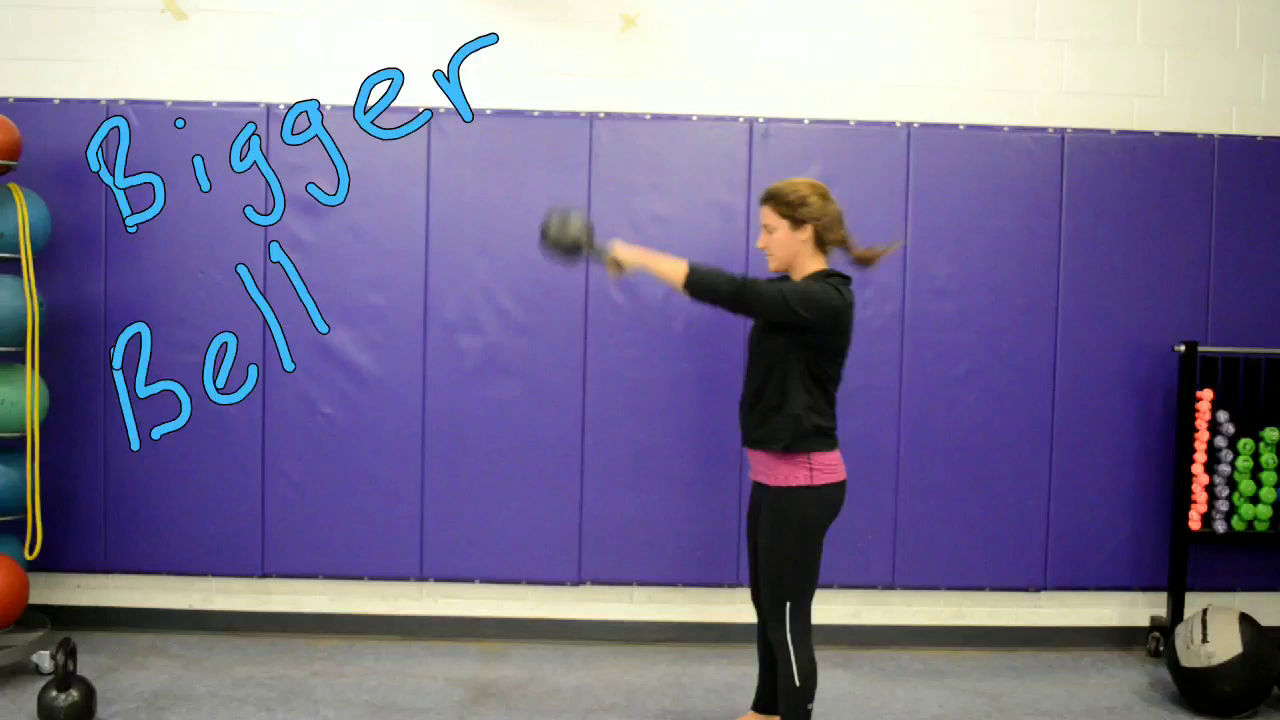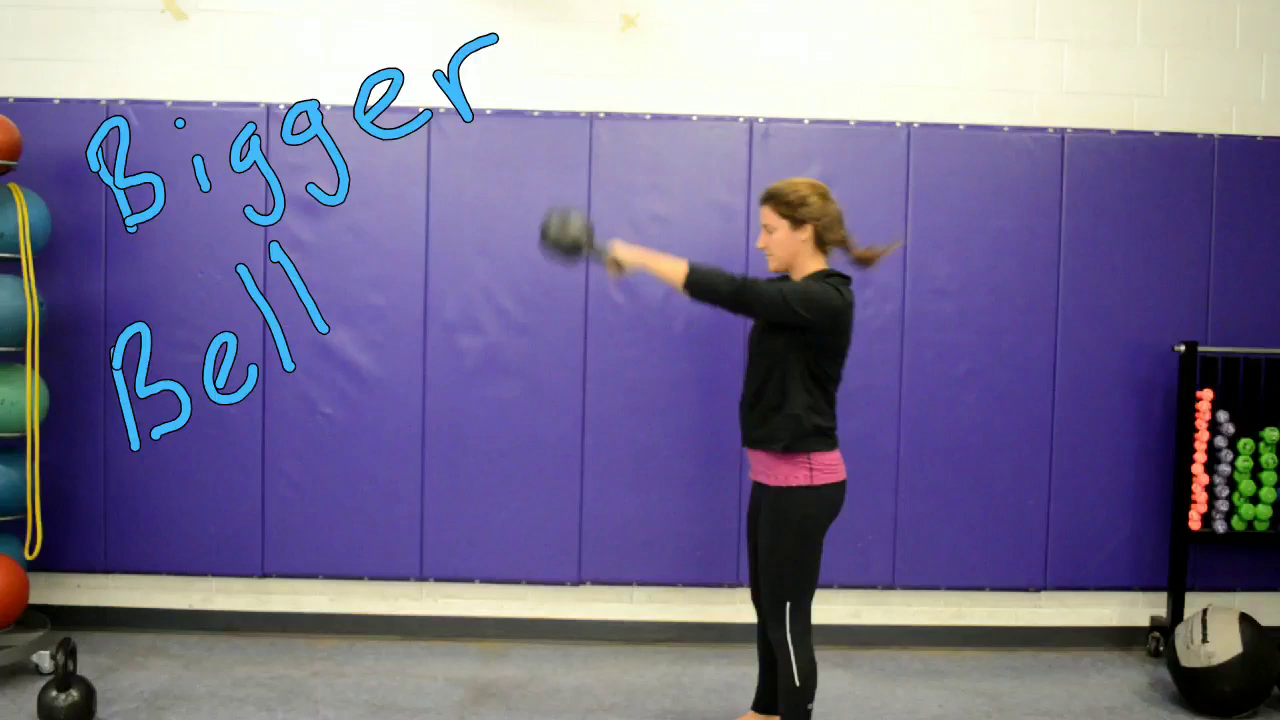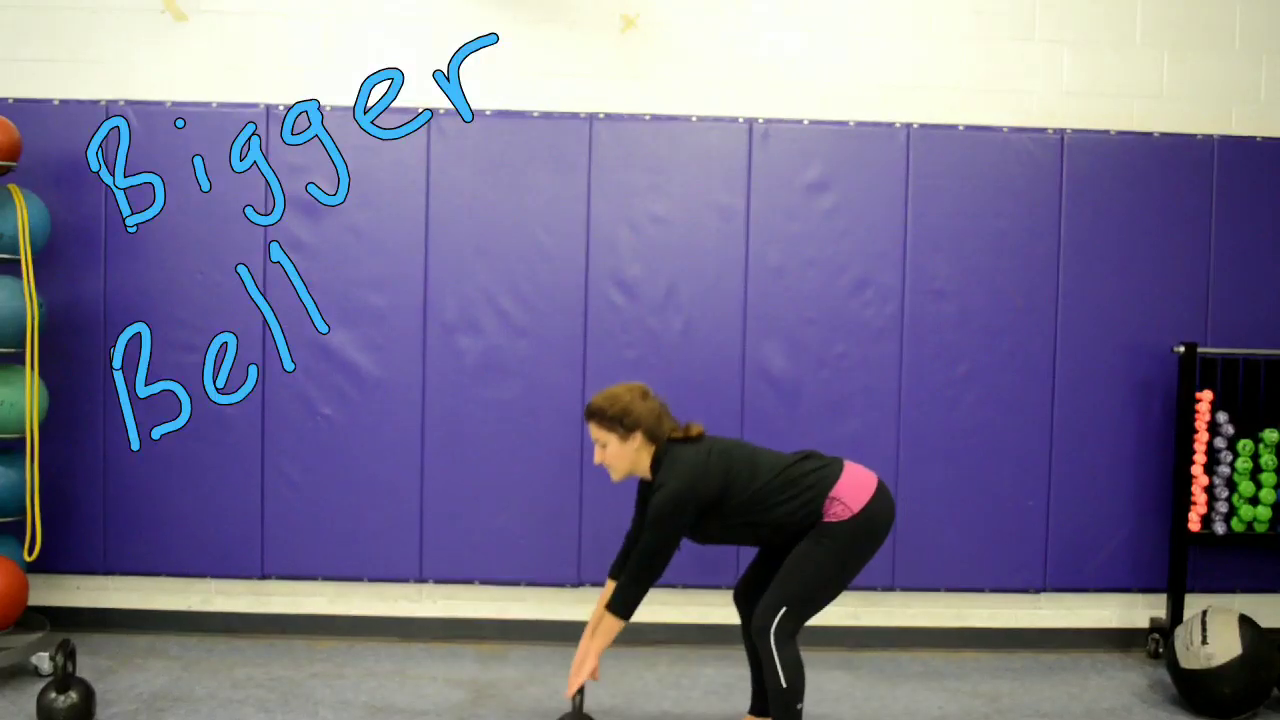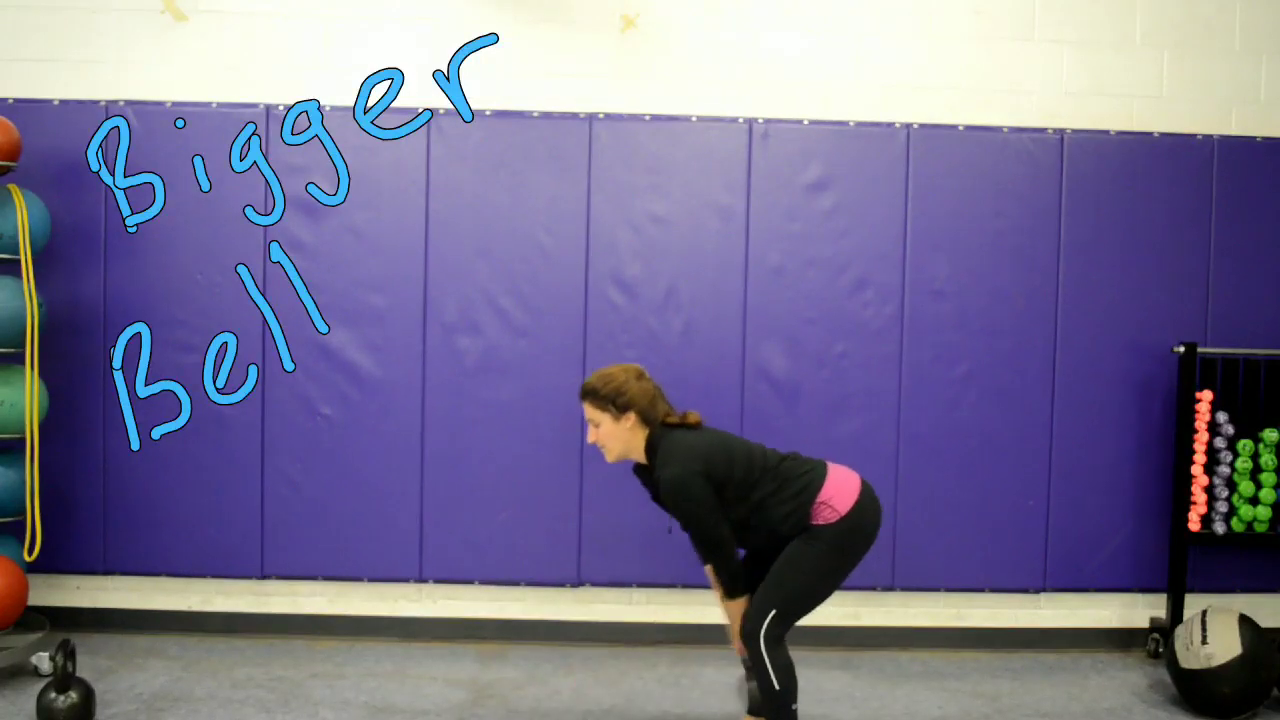
dt=1s
person 1, frame 1
left shoulder: (825, 300)
right shoulder: (788, 292)
left elbow: (732, 293)
right elbow: (737, 292)
left wrist: (641, 256)
right wrist: (642, 261)
left hip: (803, 481)
right hip: (775, 475)
left knee: (787, 618)
right knee: (767, 604)
person 1, frame 2
left shoulder: (826, 300)
right shoulder: (790, 293)
left elbow: (734, 293)
right elbow: (736, 292)
left wrist: (641, 256)
right wrist: (641, 259)
left hip: (803, 482)
right hip: (774, 476)
left knee: (787, 616)
right knee: (768, 604)
person 1, frame 3
left shoulder: (679, 484)
right shoulder: (665, 470)
left elbow: (641, 576)
right elbow: (631, 559)
left wrist: (592, 652)
right wrist: (588, 638)
left hip: (855, 511)
right hip: (827, 508)
left knee: (773, 624)
right knee: (750, 599)
person 1, frame 4
left shoulder: (678, 471)
right shoulder: (665, 453)
left elbow: (720, 551)
right elbow: (713, 545)
left wrist: (739, 629)
right wrist: (738, 622)
left hip: (841, 514)
right hip: (820, 506)
left knee: (761, 626)
right knee: (748, 604)
